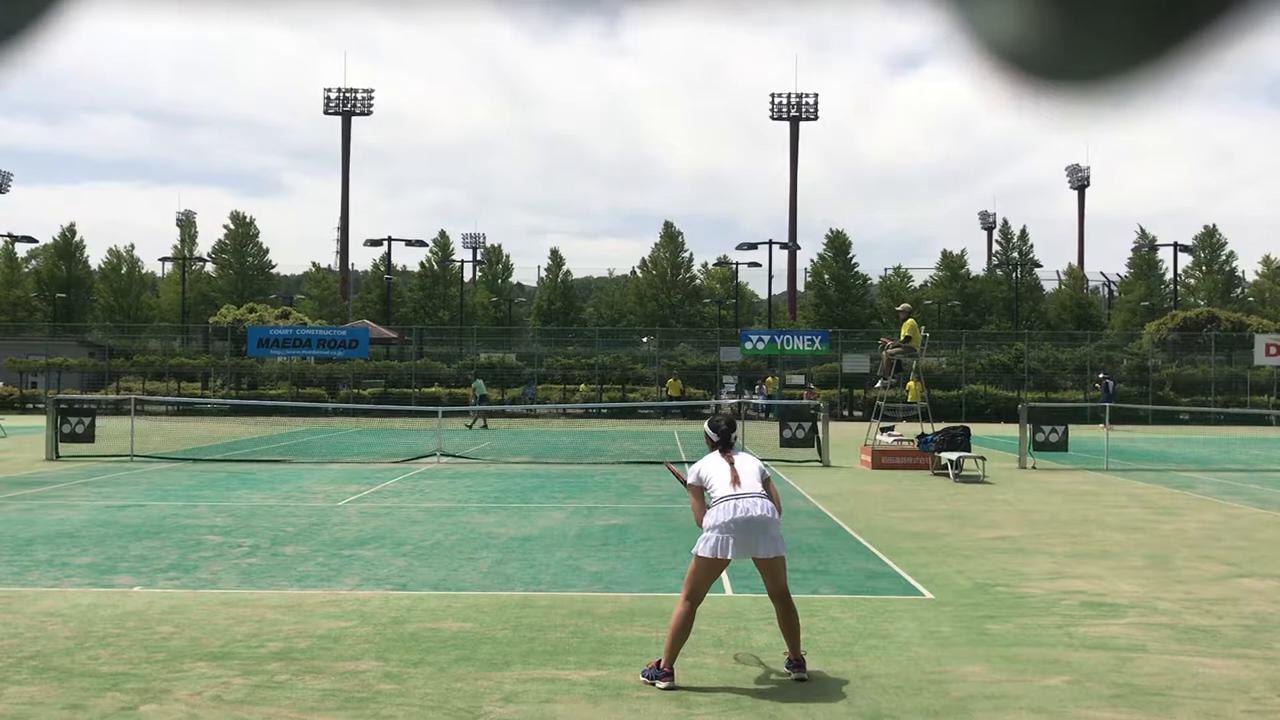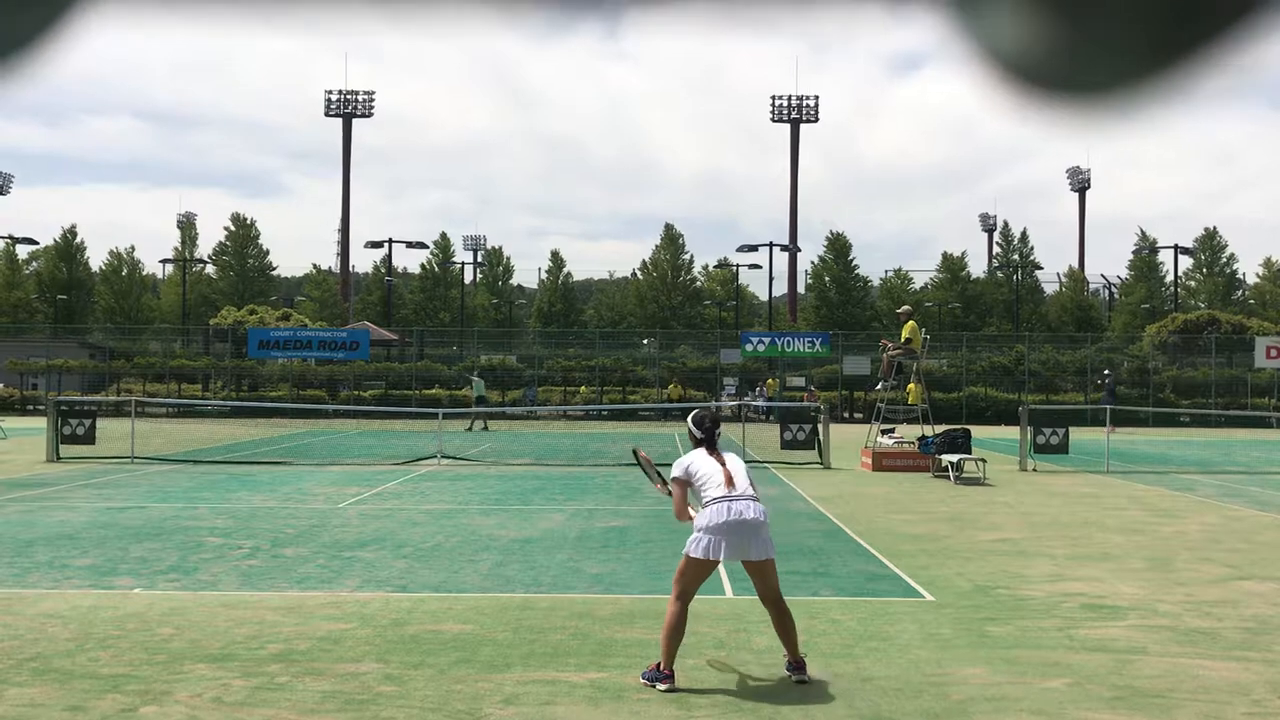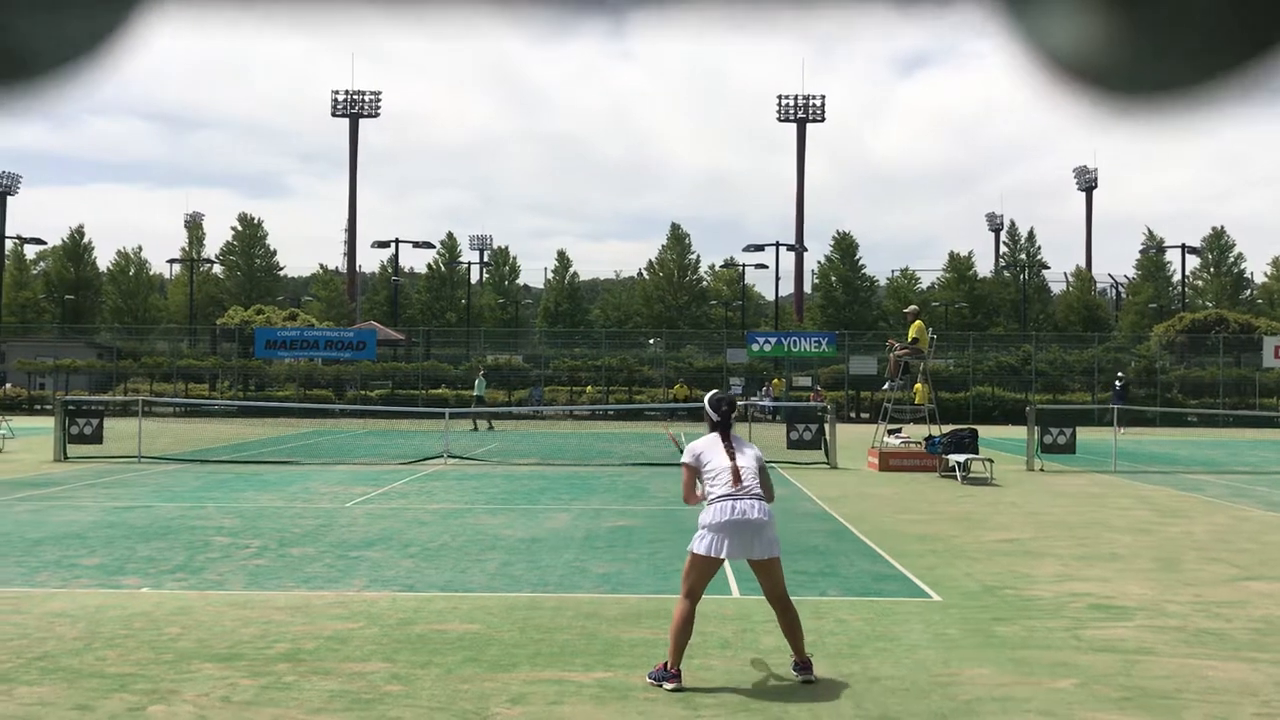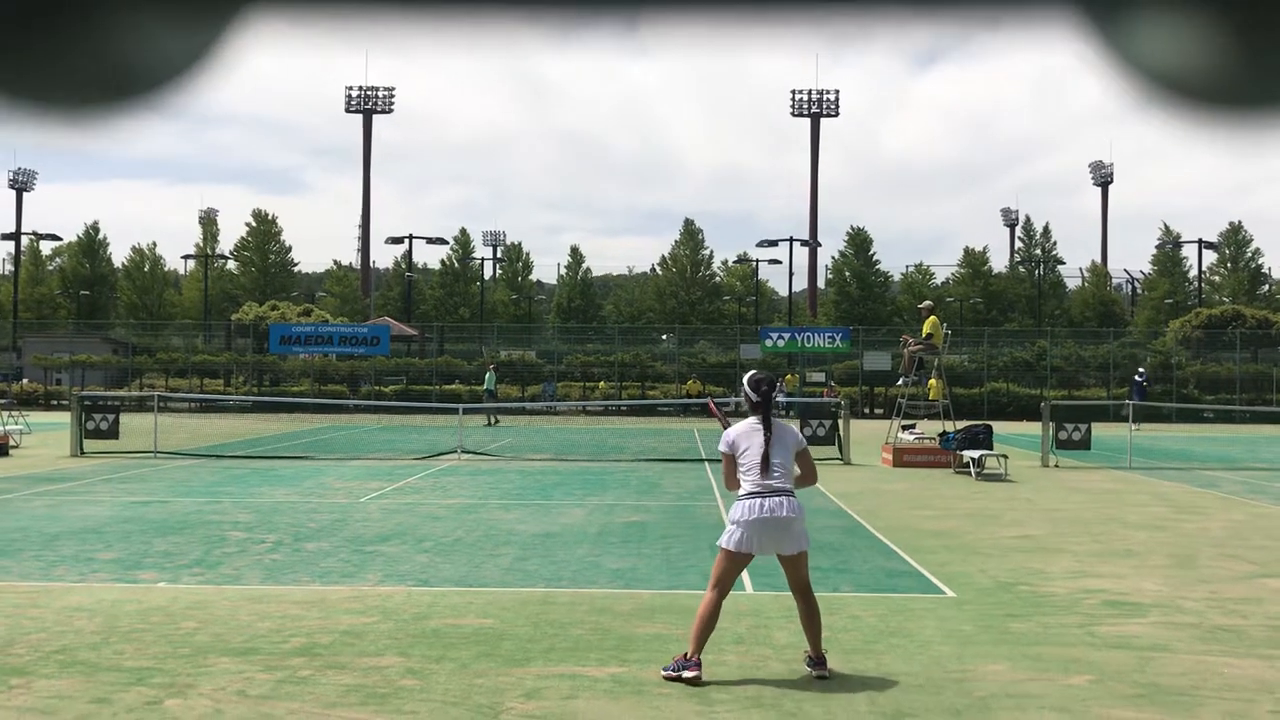
dt=0.3s
person 1, frame 1
left shoulder: (699, 467)
right shoulder: (753, 460)
left elbow: (700, 518)
right elbow: (777, 506)
left hip: (724, 517)
right hip: (764, 515)
left knee: (690, 597)
right knee: (780, 594)
left ankle: (664, 669)
right ankle: (796, 661)
person 1, frame 2
left shoulder: (684, 462)
right shoulder: (734, 458)
left elbow: (680, 513)
left wrist: (691, 514)
left hip: (715, 519)
right hip: (754, 515)
left knee: (680, 597)
right knee: (773, 598)
left ankle: (665, 671)
right ankle: (796, 663)
person 1, frame 3
left shoulder: (696, 447)
right shoulder: (750, 448)
left elbow: (688, 497)
right elbow: (769, 494)
left hip: (719, 518)
right hip: (759, 517)
left knee: (688, 597)
right knee: (778, 597)
left ankle: (671, 670)
right ankle: (803, 663)
person 1, frame 4
left shoulder: (733, 434)
right shoulder: (792, 432)
right elbow: (811, 477)
left hip: (749, 512)
right hip: (788, 511)
left knee: (716, 590)
right knee: (803, 590)
left ankle: (691, 661)
right ankle: (817, 659)
